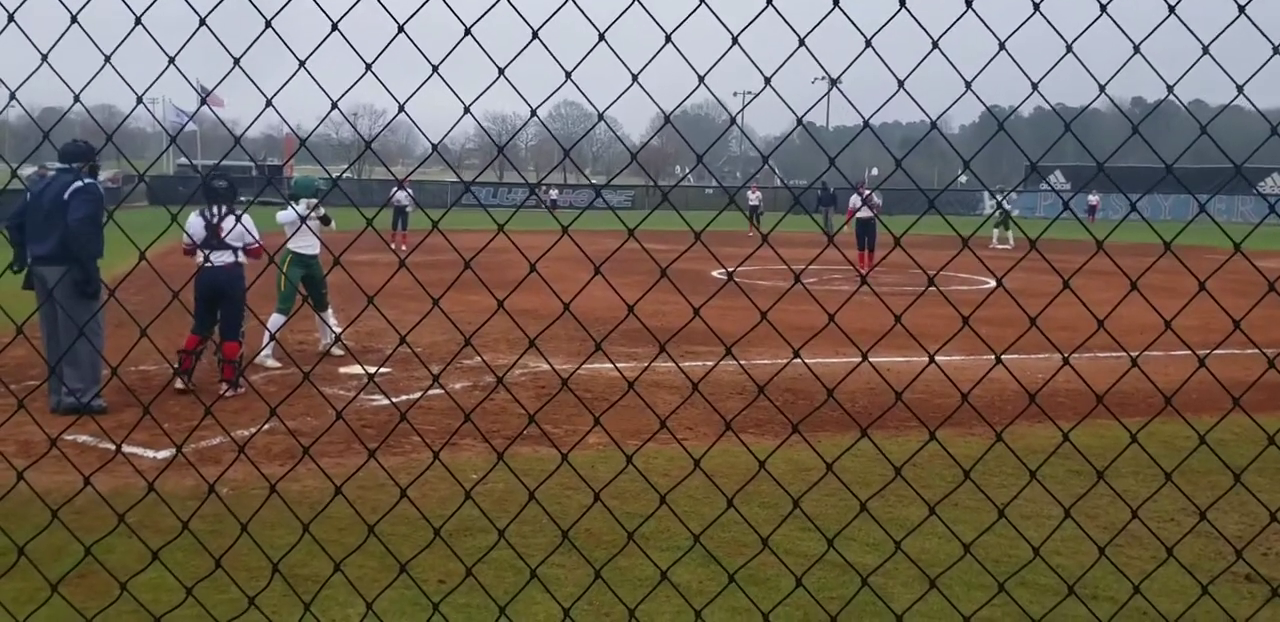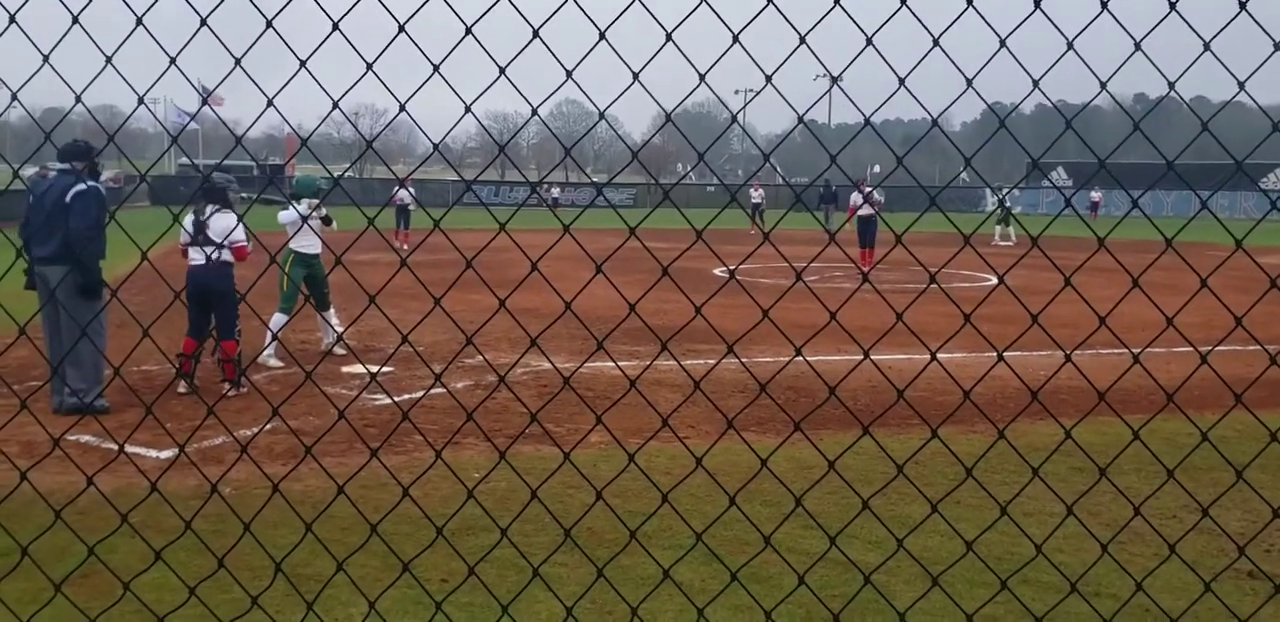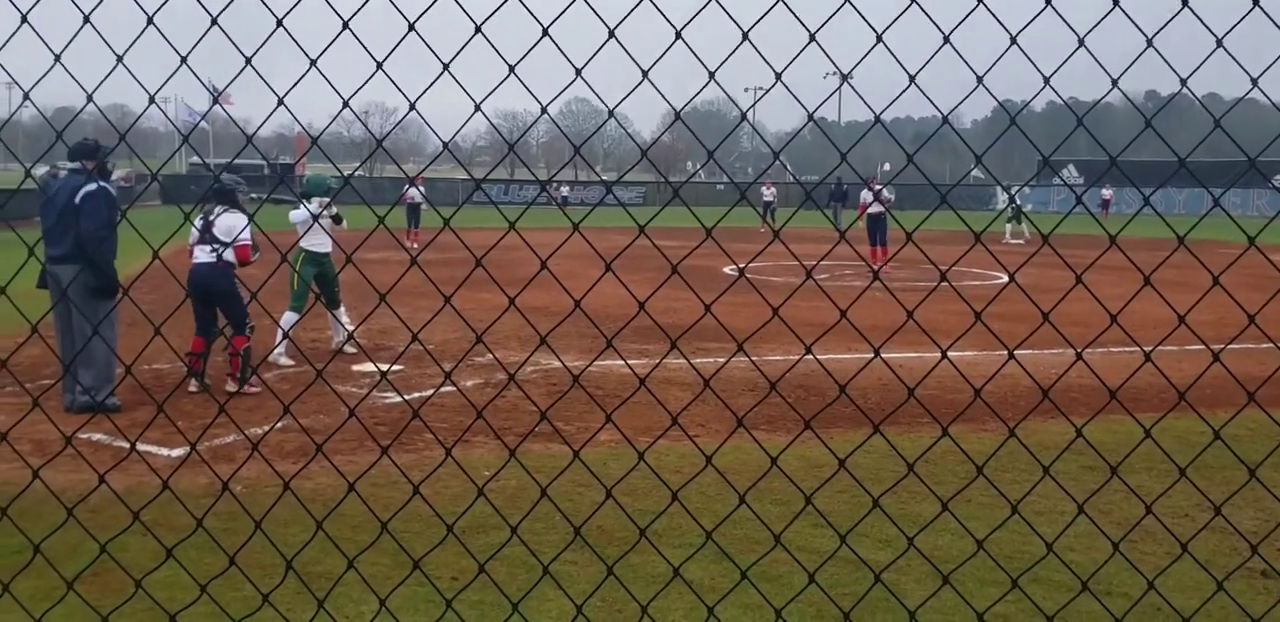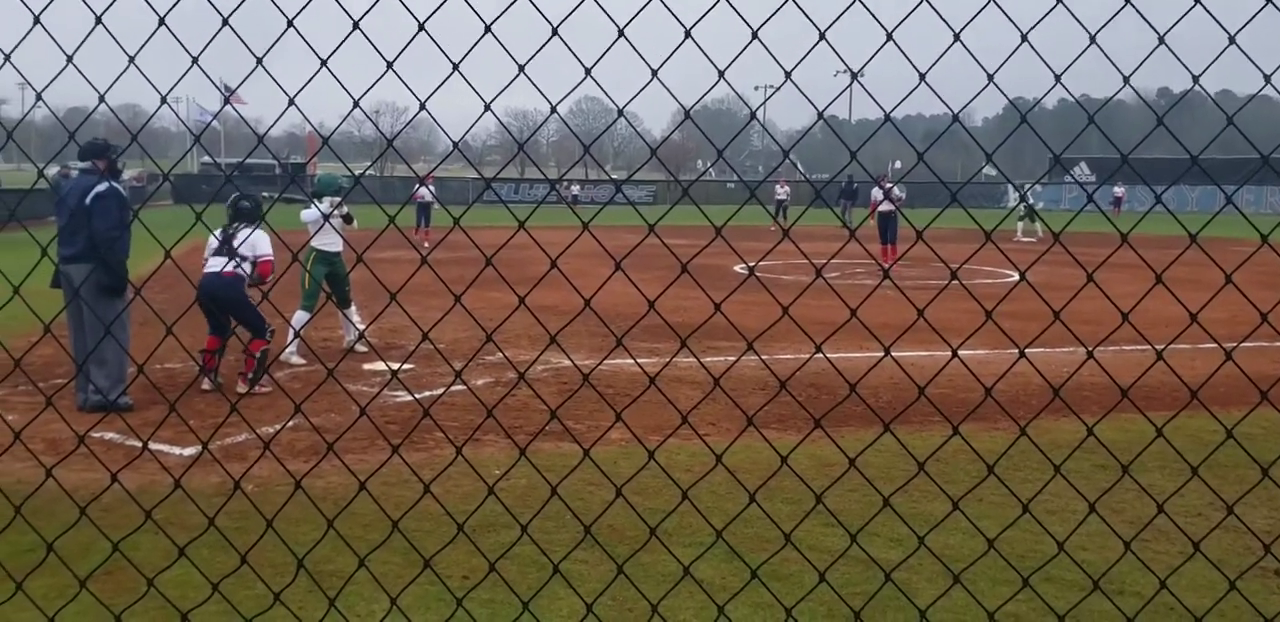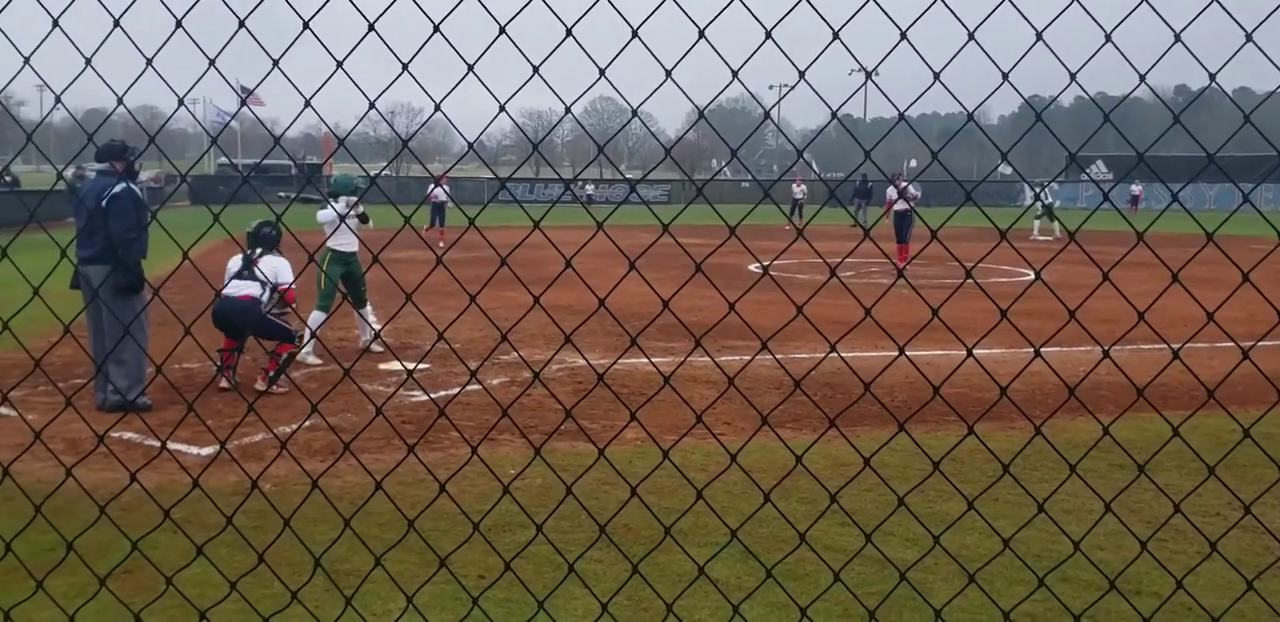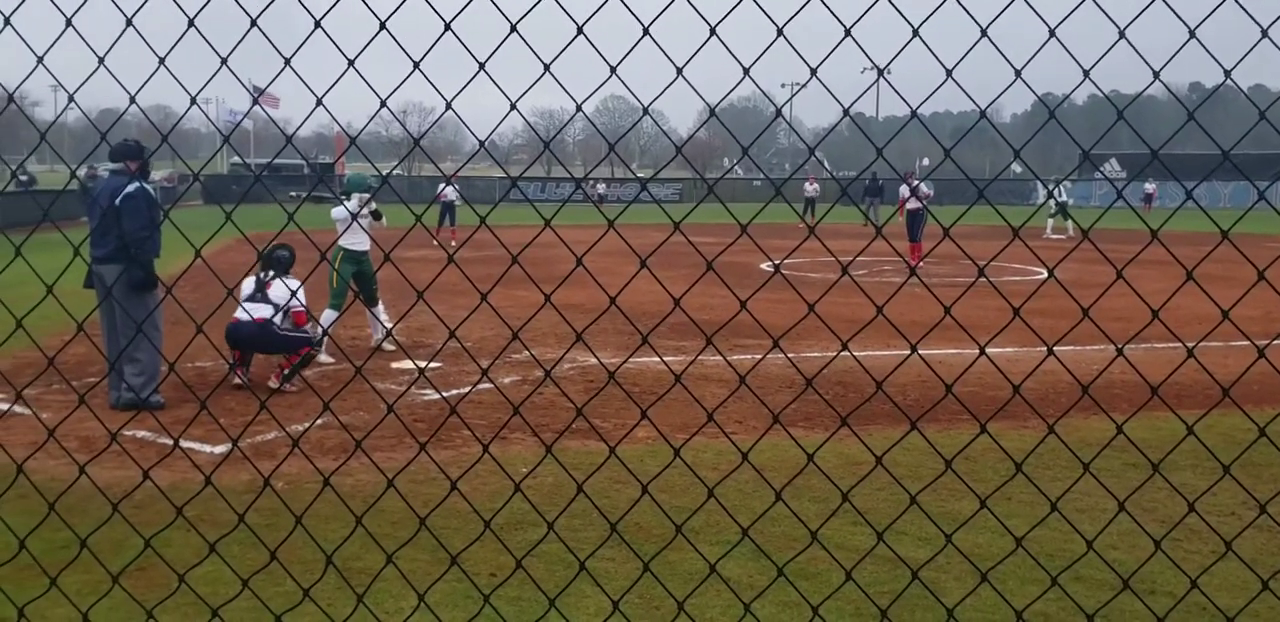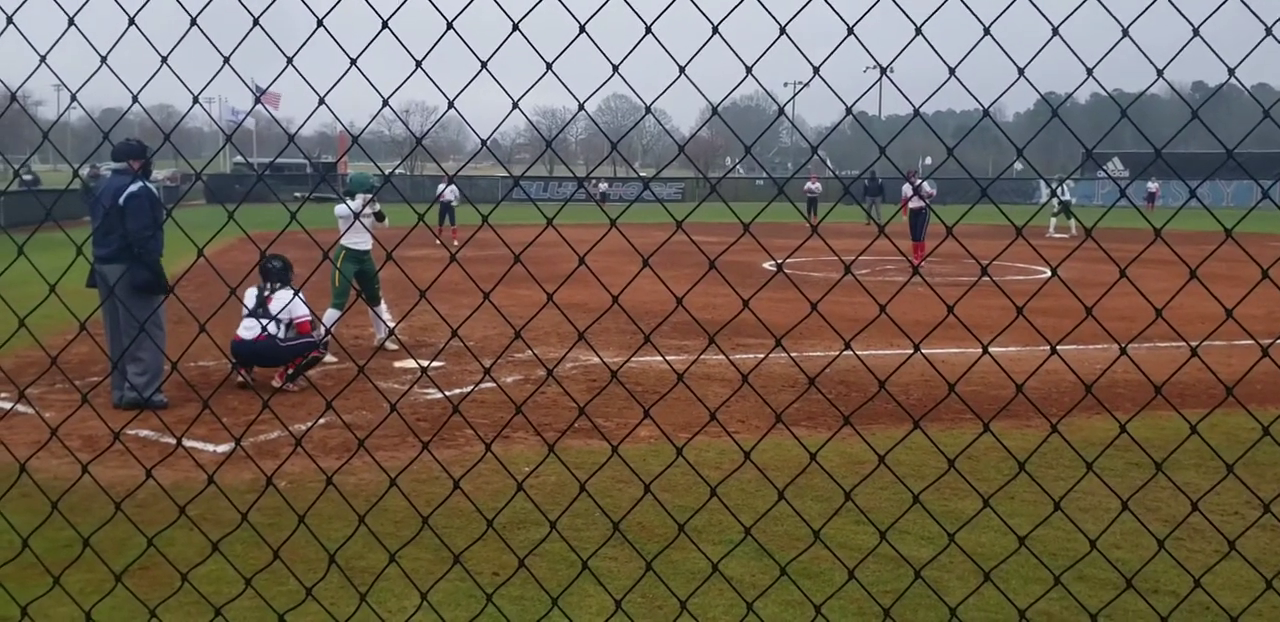
dt=0.2s
person 1, frame 1
left shoulder: (40, 187)
right shoulder: (85, 187)
left elbow: (15, 224)
right elbow: (79, 229)
left wrist: (22, 255)
right wrist: (88, 268)
left hip: (41, 268)
right hip: (69, 269)
left knee: (54, 334)
right knee: (84, 333)
left ankle: (58, 395)
right ankle: (81, 396)
person 1, frame 2
left shoulder: (42, 188)
right shoulder: (86, 189)
left elbow: (26, 229)
right elbow: (82, 235)
left wrist: (35, 259)
right wrist: (92, 273)
left hip: (43, 268)
right hip: (71, 270)
left knee: (56, 335)
right knee: (86, 333)
left ankle: (61, 396)
right ankle: (83, 397)
person 1, frame 3
left shoulder: (56, 188)
right shoulder: (95, 189)
left elbow: (47, 228)
right elbow: (95, 236)
left wrist: (57, 259)
right wrist: (108, 273)
left hip: (56, 267)
right hip: (83, 269)
left knee: (68, 334)
right knee: (97, 332)
left ankle: (72, 393)
right ankle: (94, 395)
person 1, frame 4
left shoulder: (69, 187)
right shoulder: (105, 189)
left elbow: (67, 229)
right elbow: (107, 236)
left wrist: (69, 261)
right wrist: (119, 272)
left hip: (69, 267)
right hip: (96, 269)
left knee: (82, 333)
right knee: (110, 331)
left ankle: (86, 393)
right ankle: (106, 394)
person 1, frame 5
left shoulder: (88, 188)
right shoulder: (122, 190)
left elbow: (87, 230)
right elbow: (124, 237)
left wrist: (89, 261)
right wrist: (135, 272)
left hip: (88, 268)
right hip: (114, 270)
left knee: (101, 334)
right knee: (129, 332)
left ankle: (105, 393)
right ankle: (125, 394)
person 1, frame 6
left shoulder: (101, 188)
right shoulder: (135, 189)
left elbow: (98, 230)
right elbow: (138, 237)
left wrist: (102, 261)
right wrist: (147, 271)
left hip: (102, 267)
right hip: (128, 269)
left knee: (115, 333)
right knee: (143, 331)
left ankle: (118, 391)
right ankle: (138, 393)
person 1, frame 7
left shoulder: (103, 188)
right shoulder: (138, 189)
left elbow: (101, 230)
right elbow: (143, 238)
left wrist: (105, 262)
right wrist: (158, 273)
left hip: (105, 267)
right hip: (131, 269)
left knee: (118, 333)
right knee: (147, 331)
left ankle: (121, 391)
right ankle: (141, 392)
person 2, frame 1
left shoulder: (314, 209)
right shoulder: (291, 209)
left elbow: (330, 225)
right elbow: (280, 219)
left wrist: (319, 211)
right wrist: (303, 207)
left hip: (313, 261)
right hip: (293, 260)
left knee: (322, 303)
right knee: (284, 307)
left ankle: (327, 342)
right ankle: (264, 354)
person 2, frame 2
left shoulder: (315, 209)
right shoulder: (293, 208)
left elbow: (332, 226)
right elbow: (282, 219)
left wrist: (321, 211)
right wrist: (305, 207)
left hip: (315, 260)
right hip: (295, 260)
left knee: (324, 302)
right knee: (286, 306)
left ankle: (330, 342)
right ankle: (267, 353)
person 2, frame 3
left shoulder: (326, 208)
right shoulder: (303, 207)
left elbow: (342, 225)
right elbow: (293, 218)
left wrist: (332, 210)
right wrist: (315, 206)
left hip: (325, 259)
right hip: (306, 258)
left knee: (335, 301)
right knee: (297, 305)
left ankle: (340, 340)
right ankle: (278, 352)
person 2, frame 4
left shoulder: (336, 208)
right shoulder: (314, 207)
left elbow: (352, 224)
right elbow: (304, 217)
left wrist: (343, 210)
right wrist: (326, 205)
left hip: (336, 258)
right hip: (317, 258)
left knee: (345, 300)
right knee: (308, 304)
left ankle: (351, 339)
right ankle: (289, 351)
person 2, frame 5
left shoulder: (352, 208)
right shoulder: (331, 208)
left elbow: (368, 224)
right elbow: (321, 218)
left wrist: (358, 209)
right wrist: (342, 205)
left hip: (352, 258)
right hip: (333, 258)
left knee: (361, 300)
right knee: (324, 304)
left ankle: (367, 339)
right ankle: (305, 351)
person 2, frame 6
left shoulder: (365, 208)
right shoulder: (345, 206)
left elbow: (382, 222)
right elbow: (335, 215)
left wrist: (371, 206)
right wrist: (355, 202)
left hip: (363, 257)
right hip: (344, 257)
left knee: (373, 299)
right knee: (336, 303)
left ankle: (379, 338)
right ankle: (318, 349)
person 2, frame 7
left shoulder: (368, 207)
right shoulder: (346, 205)
left elbow: (384, 223)
right elbow: (338, 212)
left wrist: (375, 207)
right wrist: (359, 202)
left hip: (366, 256)
right hip: (346, 256)
left knee: (375, 298)
right knee: (338, 302)
left ankle: (382, 337)
person 3, frame 1
left shoulder: (195, 217)
right shoulder: (240, 218)
left elbow: (187, 250)
right elbow: (256, 253)
left hip: (204, 275)
right hip: (231, 276)
left knee: (201, 325)
right knee: (232, 330)
left ankle: (183, 376)
right ankle: (229, 383)
person 3, frame 2
left shoulder: (191, 217)
right shoulder: (230, 217)
left elbow: (184, 249)
right elbow: (240, 255)
right wrist: (246, 247)
left hip: (194, 275)
right hip: (219, 275)
left knee: (196, 328)
right knee: (228, 329)
left ankle: (185, 380)
right ankle: (232, 382)
person 3, frame 3
left shoulder: (201, 218)
right shoulder: (237, 217)
left elbow: (192, 250)
right elbow: (244, 256)
right wrist: (244, 257)
left hip: (196, 274)
right hip: (219, 274)
left knee: (204, 327)
right knee: (242, 326)
left ankle: (195, 379)
right ankle: (238, 380)
person 3, frame 4
left shoulder: (217, 234)
right shoulder: (258, 235)
right elbow: (266, 272)
right wrist: (252, 278)
left hip: (205, 285)
right hip: (229, 286)
left knee: (219, 329)
right knee: (262, 331)
left ankle: (208, 376)
right ankle: (248, 381)
person 3, frame 5
left shoulder: (236, 259)
right shoulder: (279, 262)
right elbow: (289, 298)
right wrist: (277, 305)
left hip: (220, 309)
right hip: (247, 309)
left knee: (236, 332)
right knee: (293, 337)
left ankle: (225, 374)
right ankle: (267, 380)
person 3, frame 6
left shoulder: (249, 281)
right shoulder: (291, 283)
right elbow: (300, 320)
left hip: (233, 334)
right hip: (261, 333)
right knee: (313, 341)
left ankle: (239, 372)
right ankle: (281, 379)
person 3, frame 7
left shoulder: (250, 291)
right shoulder: (292, 294)
right elbow: (305, 330)
left hip: (238, 349)
right hip: (267, 351)
right knee: (320, 341)
left ankle: (243, 371)
right ankle: (285, 378)
